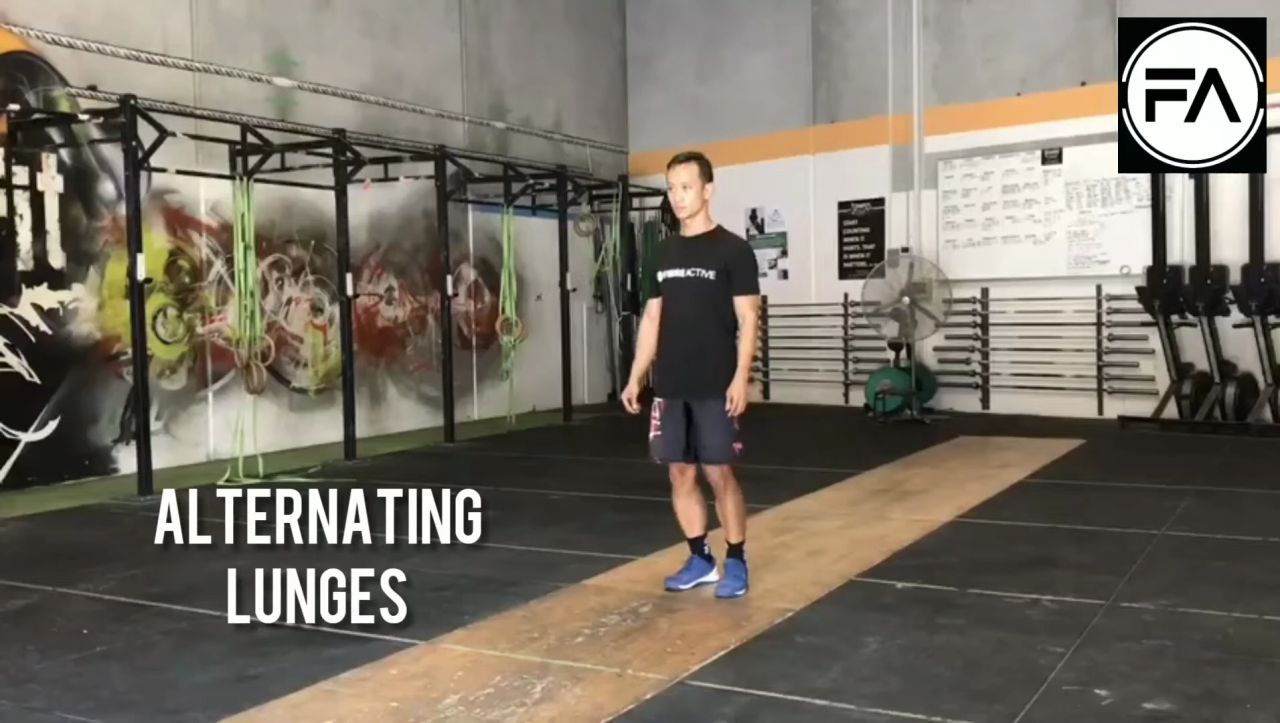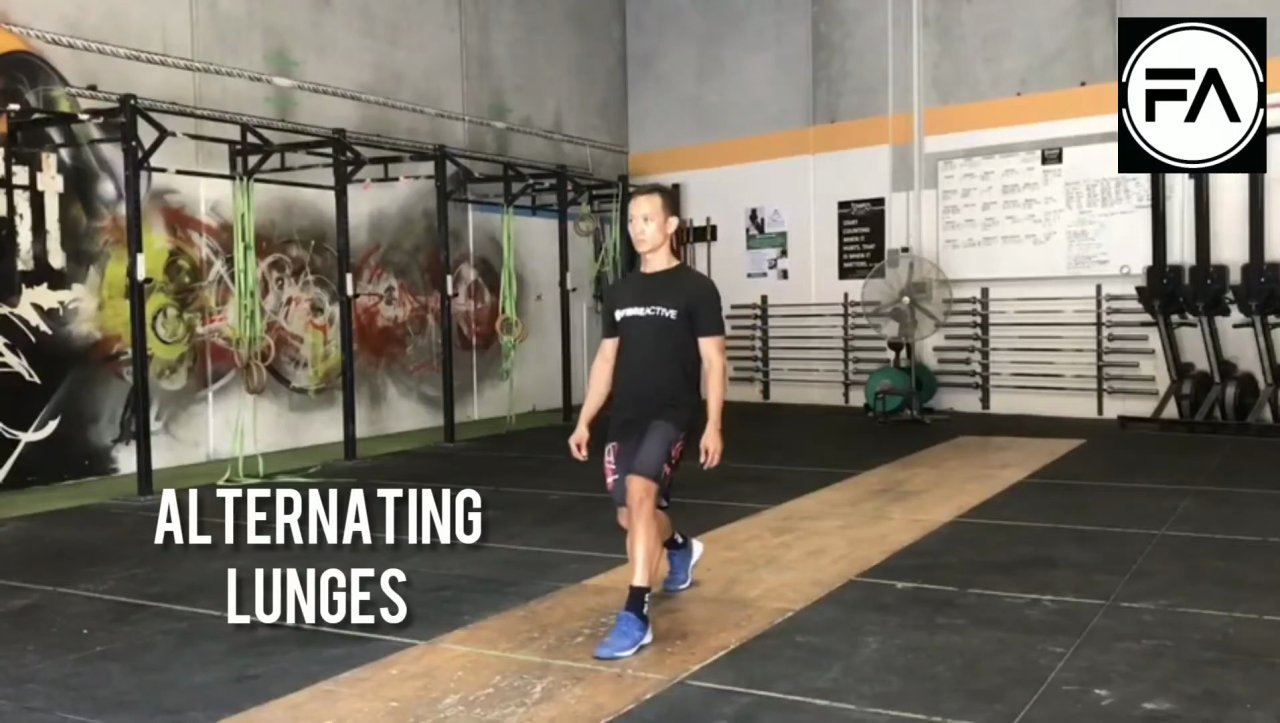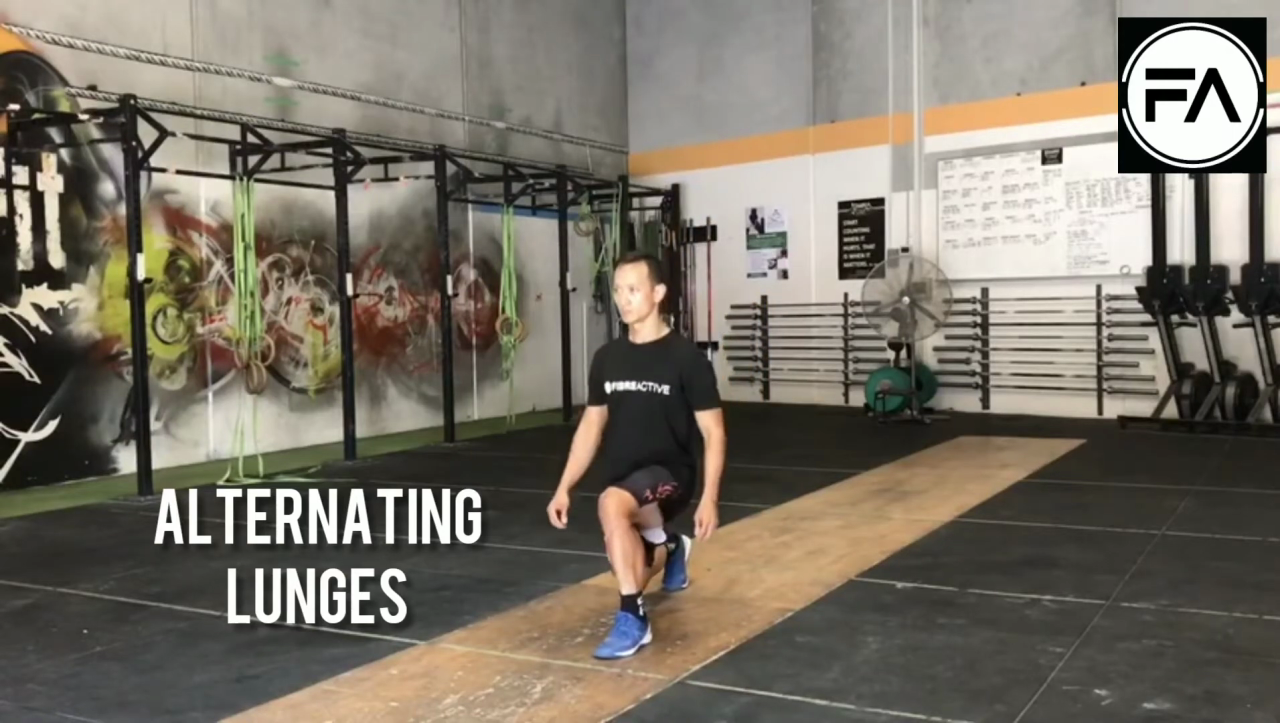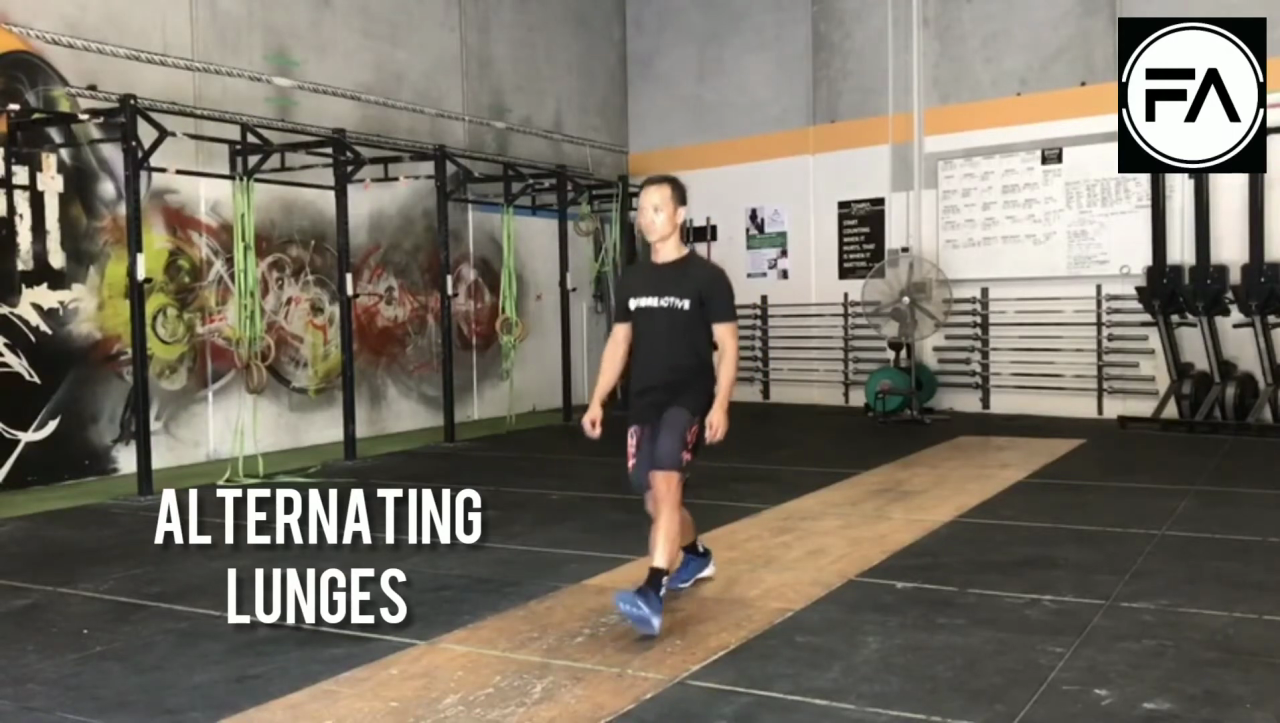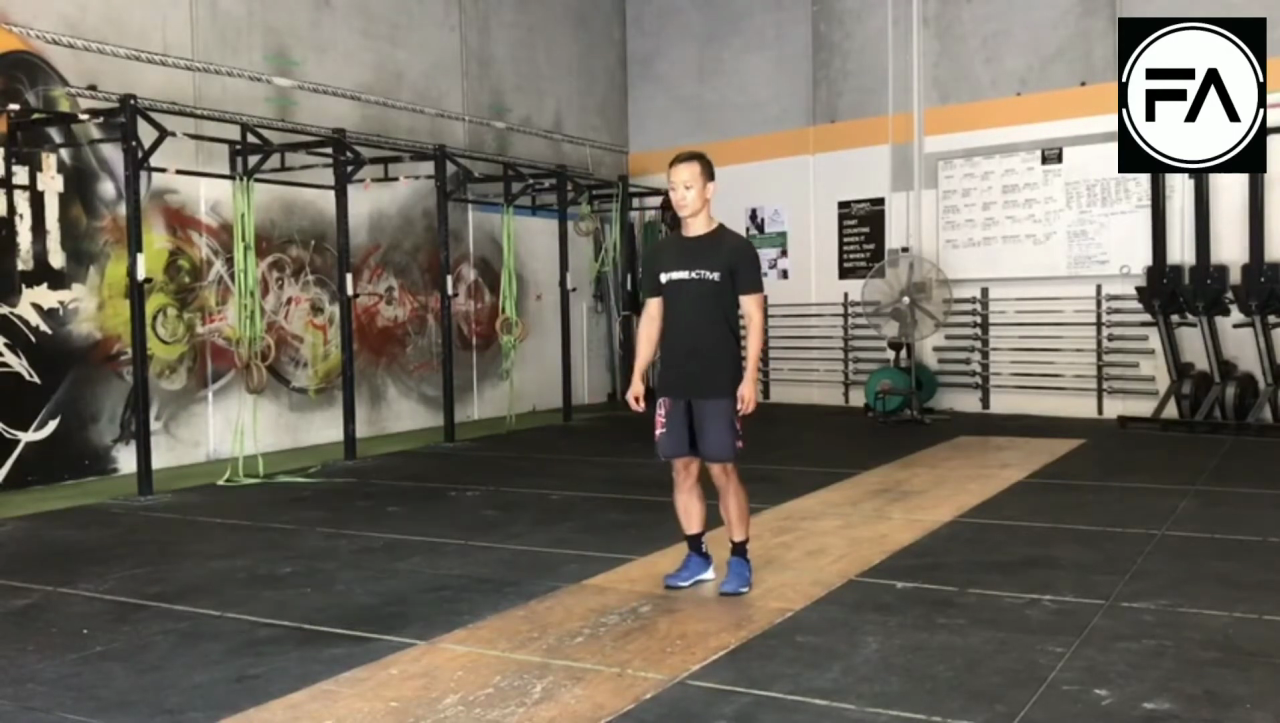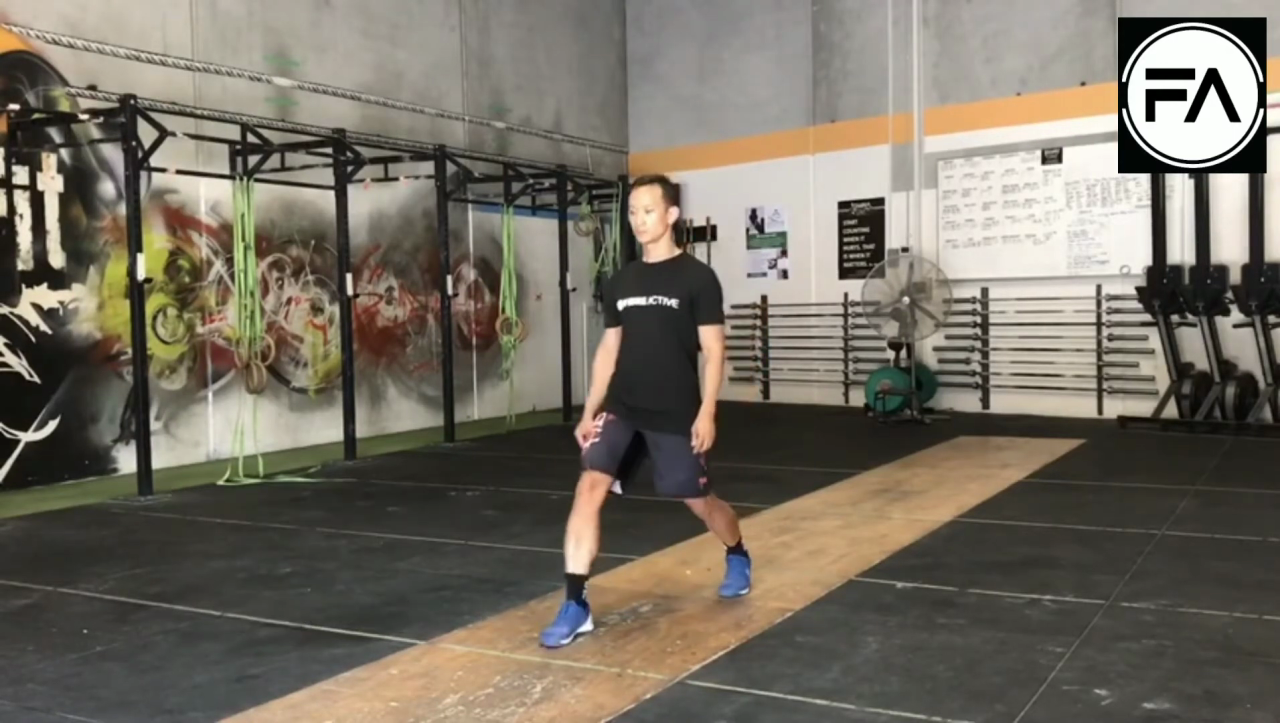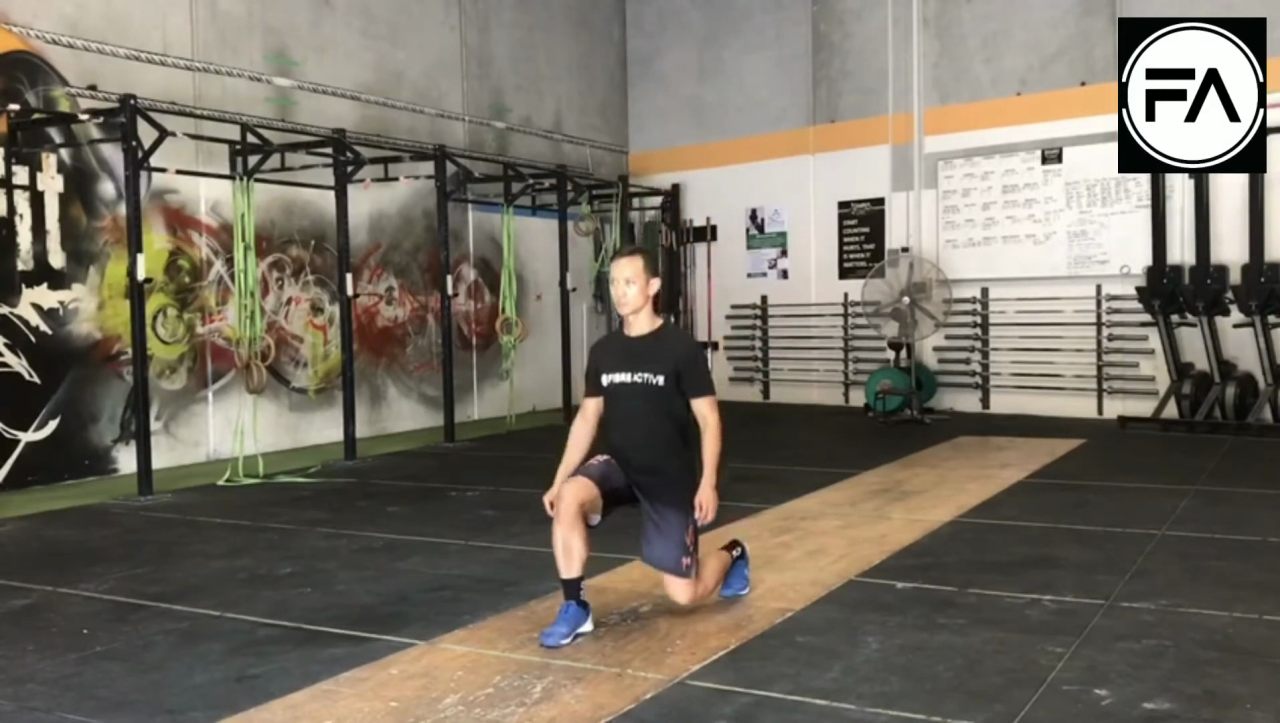
dt=0.7s
person 1, frame 1
left shoulder: (732, 249)
right shoulder: (665, 252)
left elbow: (748, 318)
right elbow: (652, 318)
left wrist: (741, 378)
right wrist: (636, 376)
left hip: (714, 384)
right hip: (670, 384)
left knee: (719, 474)
right knee: (680, 474)
left ankle: (735, 560)
right ankle: (700, 558)
person 1, frame 2
left shoulder: (695, 287)
right shoulder: (620, 290)
left elbow: (714, 361)
right elbow: (606, 358)
left wrist: (713, 426)
right wrist: (584, 421)
left hip: (672, 414)
right hip: (624, 417)
left knee: (640, 496)
right knee: (630, 515)
left ankle: (635, 616)
right ankle: (680, 547)
person 1, frame 3
left shoulder: (686, 359)
right shoulder: (607, 358)
left elbow: (713, 433)
right elbow: (592, 425)
left wrist: (709, 499)
right wrist: (564, 487)
left hip: (670, 472)
right hip: (624, 476)
left knee: (611, 505)
right knee: (631, 570)
left ankle: (632, 620)
right ankle: (672, 548)
person 1, frame 4
left shoulder: (706, 276)
right shoulder: (632, 279)
left elbow: (727, 345)
right elbow: (619, 342)
left wrist: (720, 405)
right wrist: (597, 401)
left hip: (688, 399)
right hip: (644, 402)
left knee: (663, 483)
right knee: (657, 497)
left ankle: (653, 594)
right ankle: (696, 555)
person 1, frame 5
left shoulder: (735, 248)
right shoulder: (661, 252)
left elbow: (754, 316)
right elbow: (651, 317)
left wrist: (750, 376)
right wrist: (638, 375)
left hip: (718, 382)
right hip: (672, 382)
left knee: (722, 471)
right knee: (682, 471)
left ankle: (739, 560)
right ankle: (697, 557)
person 1, frame 6
left shoulder: (696, 277)
right shoulder: (621, 281)
left elbow: (714, 349)
right elbow: (609, 348)
left wrist: (707, 411)
right wrist: (590, 409)
left hip: (675, 414)
right hip: (621, 409)
left knee: (701, 501)
right knee: (588, 490)
left ankle: (737, 556)
right ankle: (575, 605)
person 1, frame 7
left shoulder: (681, 349)
right shoulder: (603, 351)
left elbow: (708, 419)
right elbow: (587, 416)
left wrist: (708, 483)
right wrist: (559, 478)
left hip: (670, 478)
right hip: (619, 465)
left knee: (684, 592)
right knee: (569, 499)
left ankle: (734, 554)
right ankle: (575, 608)
